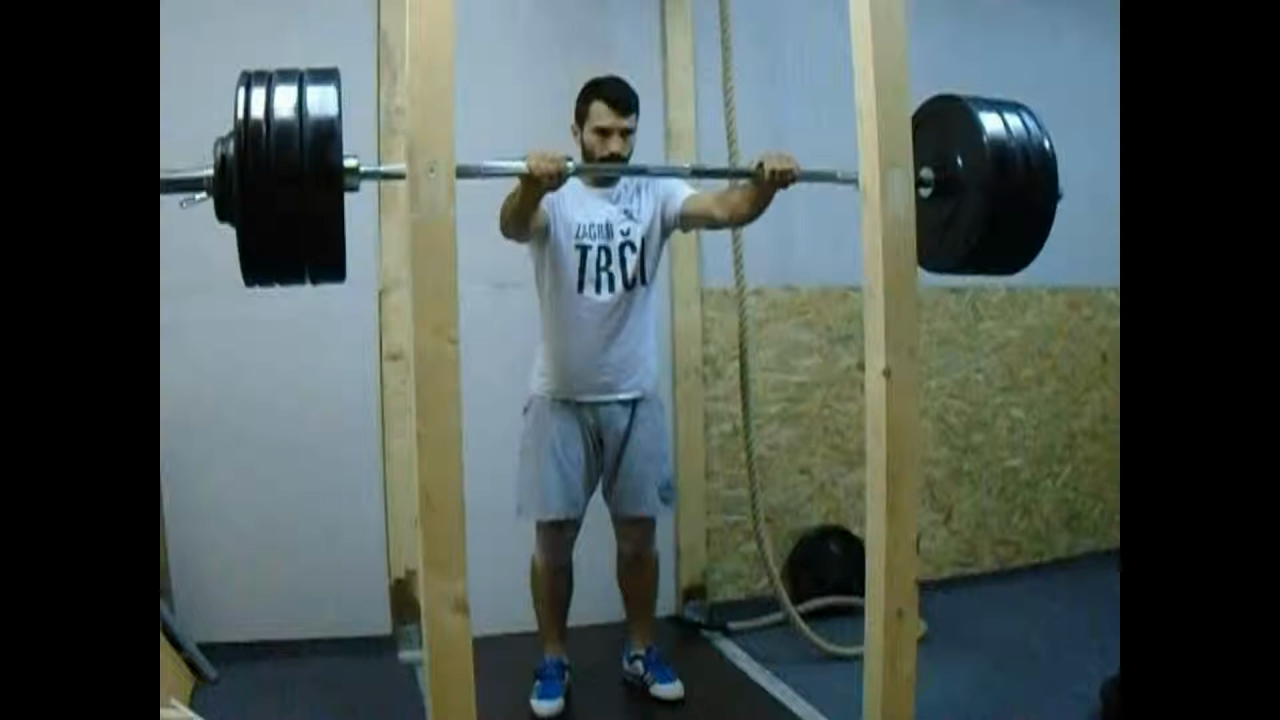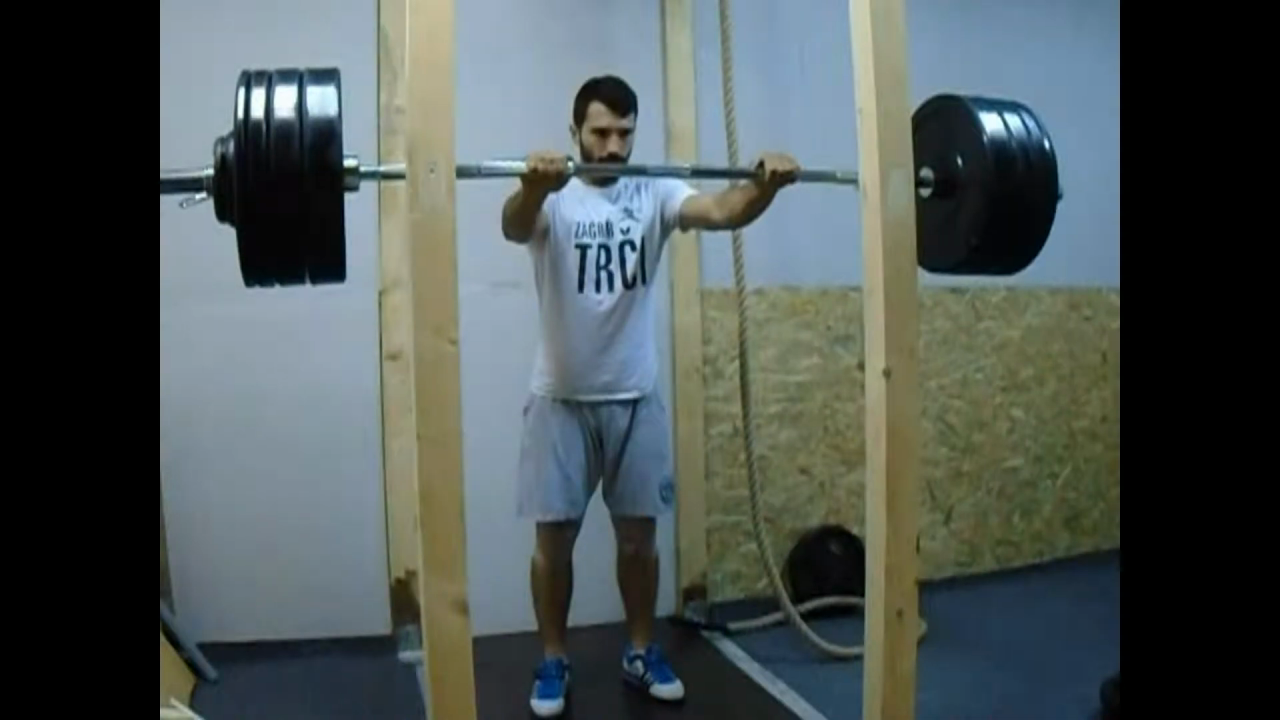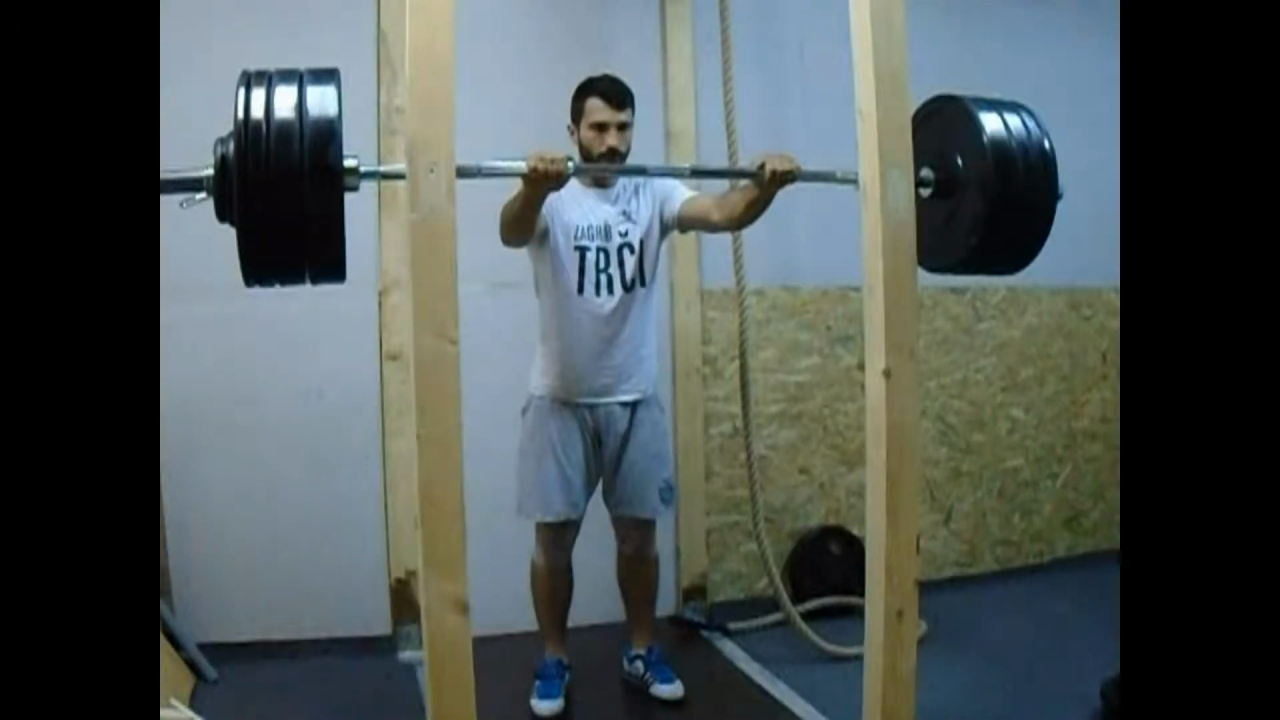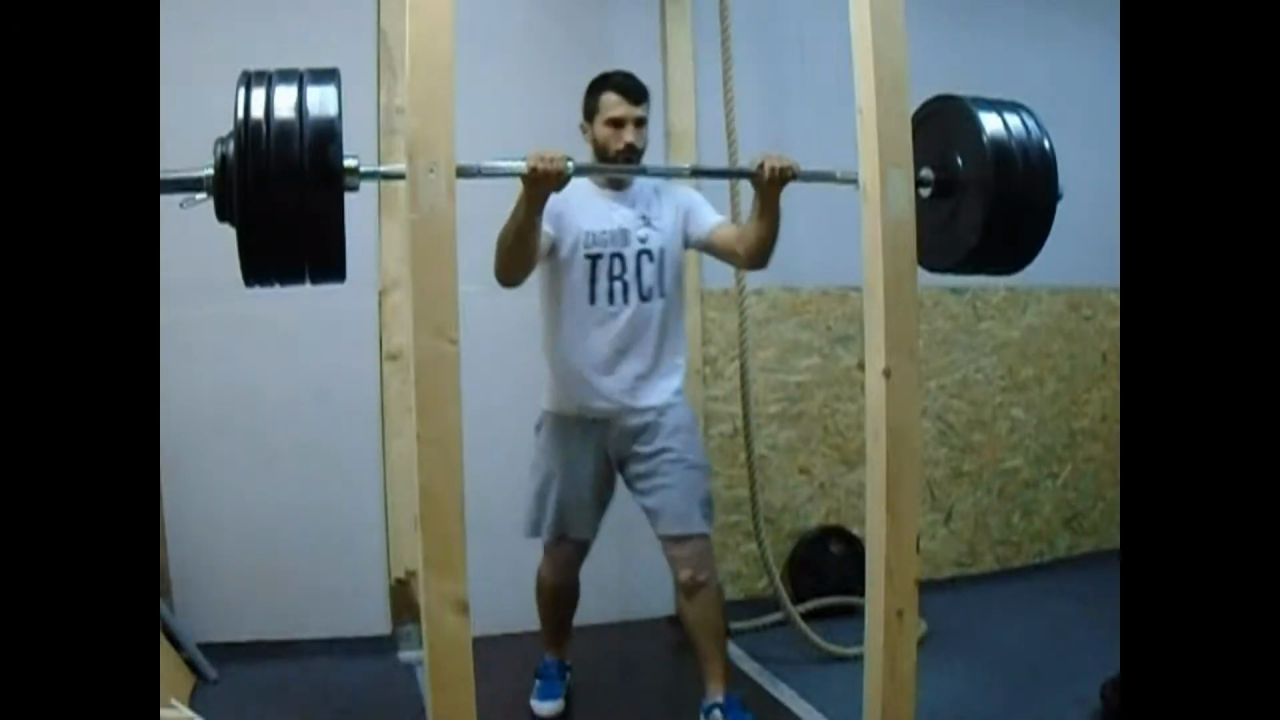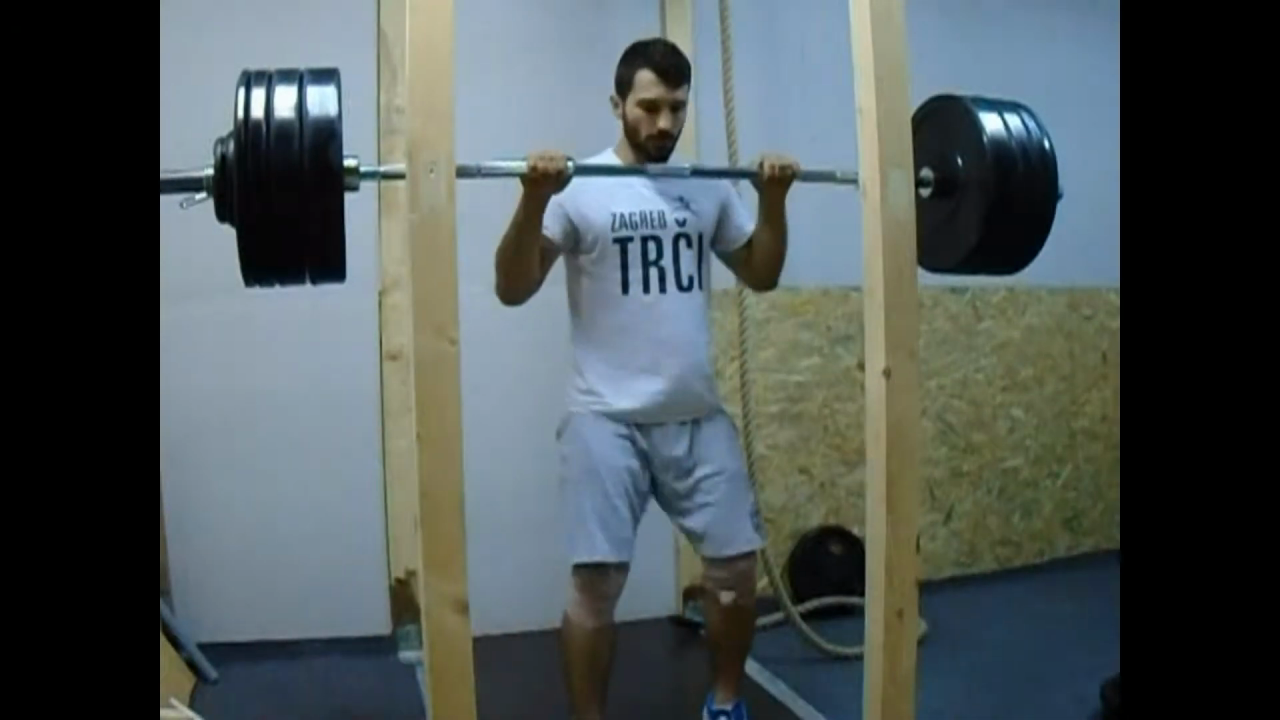
dt=0.5s
person 1, frame 1
left shoulder: (655, 194)
right shoulder: (553, 198)
left elbow: (723, 210)
right elbow: (513, 224)
left wrist: (766, 185)
right wrist: (532, 183)
left hip: (635, 396)
right hip: (561, 397)
left knee: (639, 532)
right knee: (554, 535)
left ankle: (641, 652)
right ankle: (553, 662)
person 1, frame 2
left shoulder: (654, 193)
right shoulder: (552, 196)
left elbow: (720, 211)
right elbow: (514, 225)
left wrist: (767, 184)
right wrist: (535, 182)
left hip: (636, 395)
right hip: (562, 397)
left knee: (638, 532)
right knee: (554, 535)
left ankle: (641, 652)
right ankle: (553, 662)
person 1, frame 3
left shoulder: (653, 194)
right shoulder: (552, 199)
left elbow: (721, 214)
right elbow: (511, 231)
left wrist: (766, 186)
right wrist: (535, 185)
left hip: (635, 397)
right hip: (561, 398)
left knee: (639, 535)
right knee: (554, 536)
left ankle: (641, 652)
right ankle: (554, 661)
person 1, frame 4
left shoulder: (675, 201)
right shoulder: (562, 203)
left elbow: (751, 253)
right elbow: (508, 273)
left wrist: (768, 198)
right wrist: (532, 197)
left hip: (660, 409)
right hip: (577, 413)
left knee: (692, 555)
right knee: (562, 554)
right ankle: (554, 664)
person 1, frame 5
left shoulder: (712, 189)
right shoulder: (579, 189)
left elbow: (762, 276)
right elbow: (513, 288)
left wrist: (774, 200)
right wrist: (532, 200)
left hip: (697, 416)
right hip: (604, 418)
left knee: (735, 571)
right knee: (596, 585)
